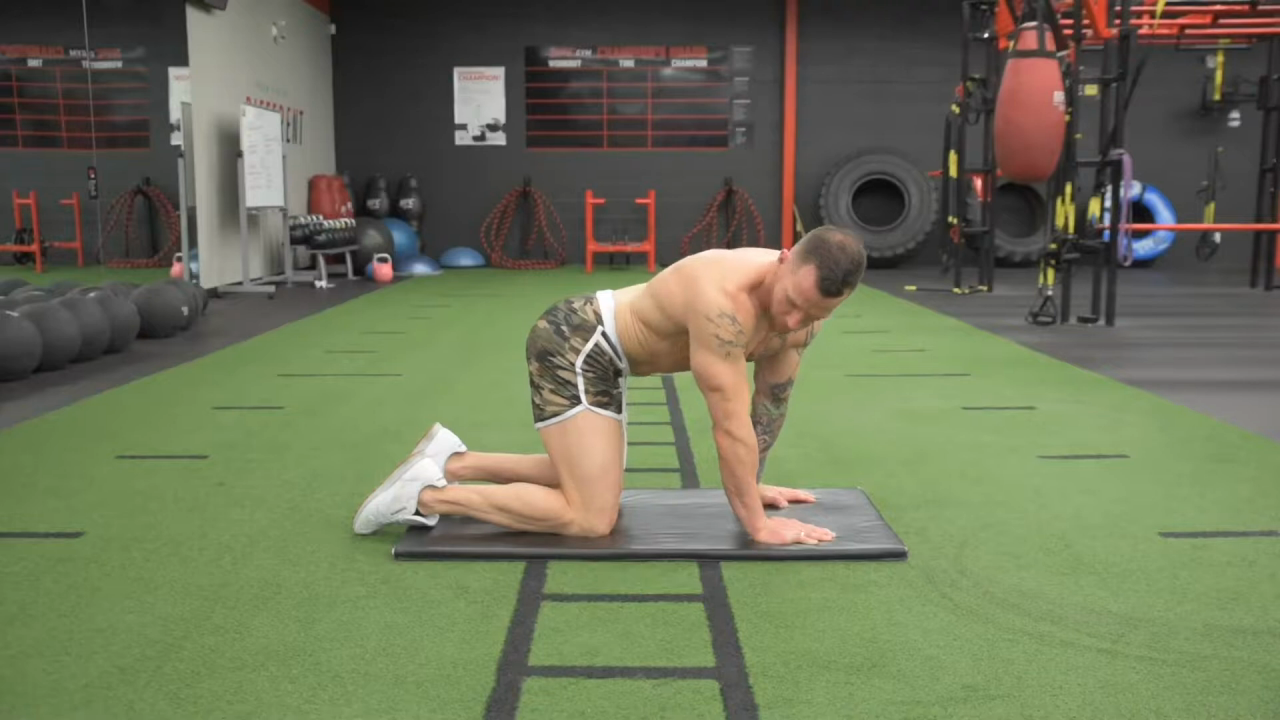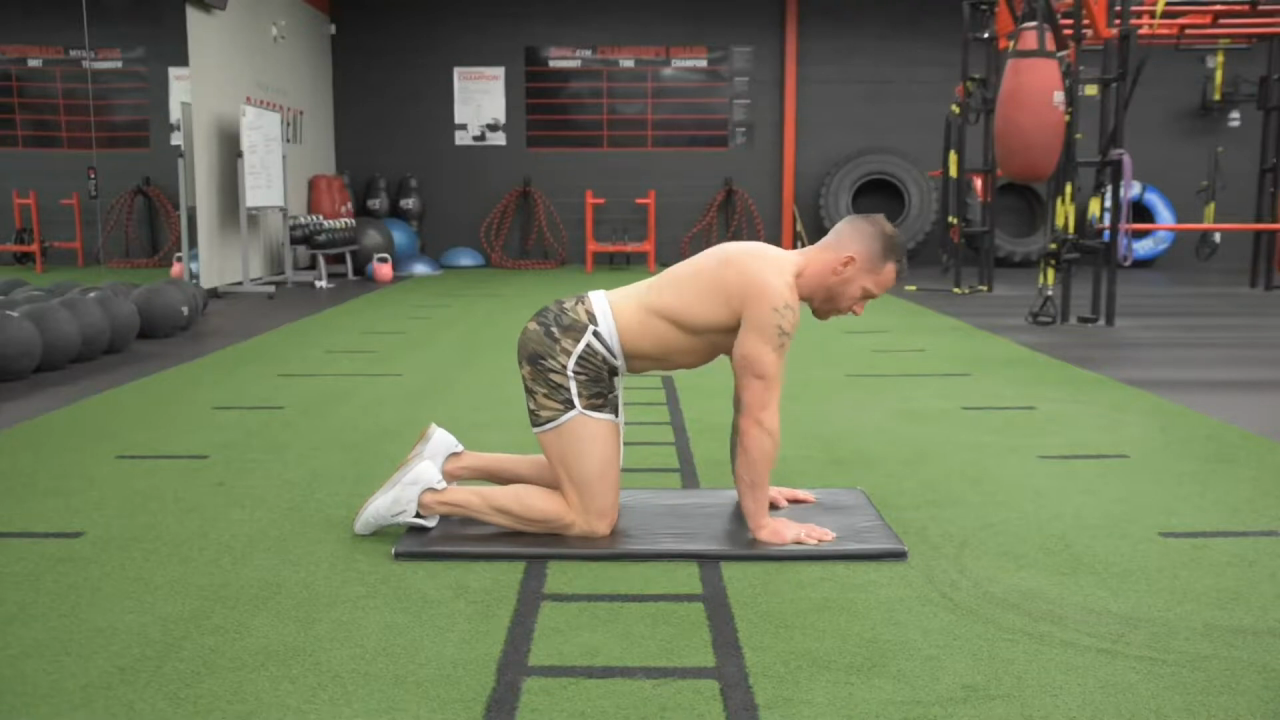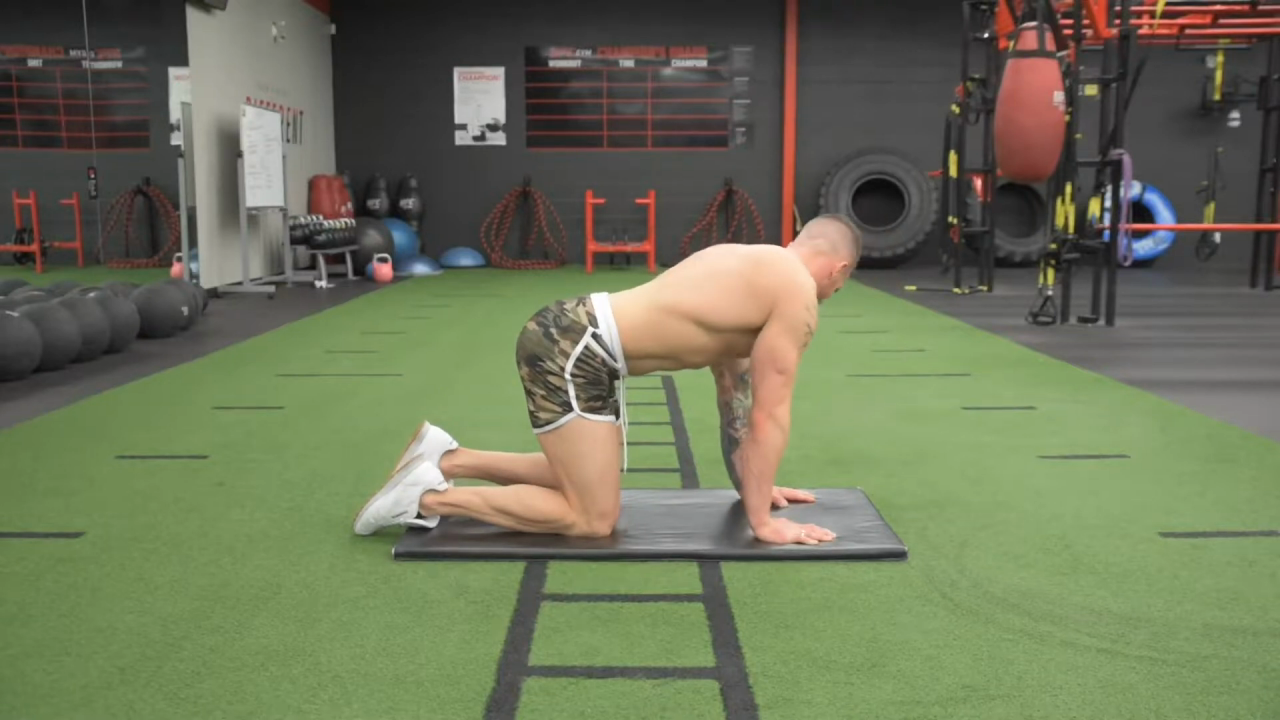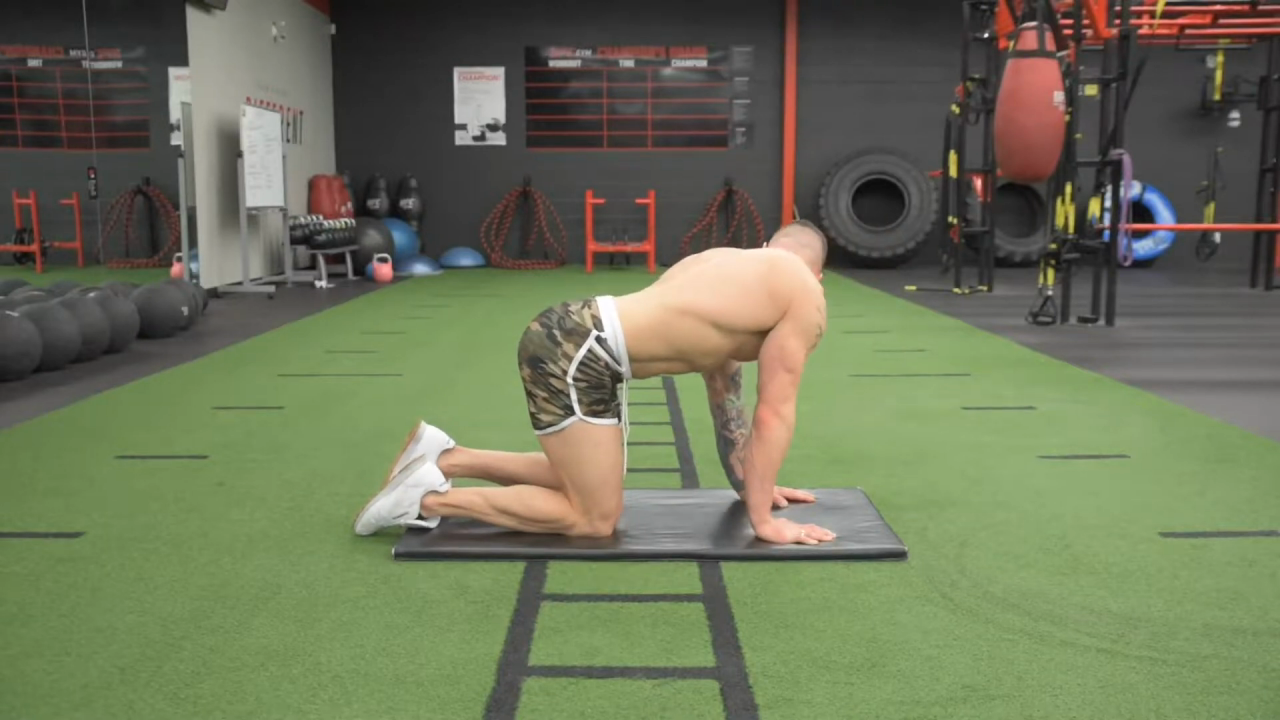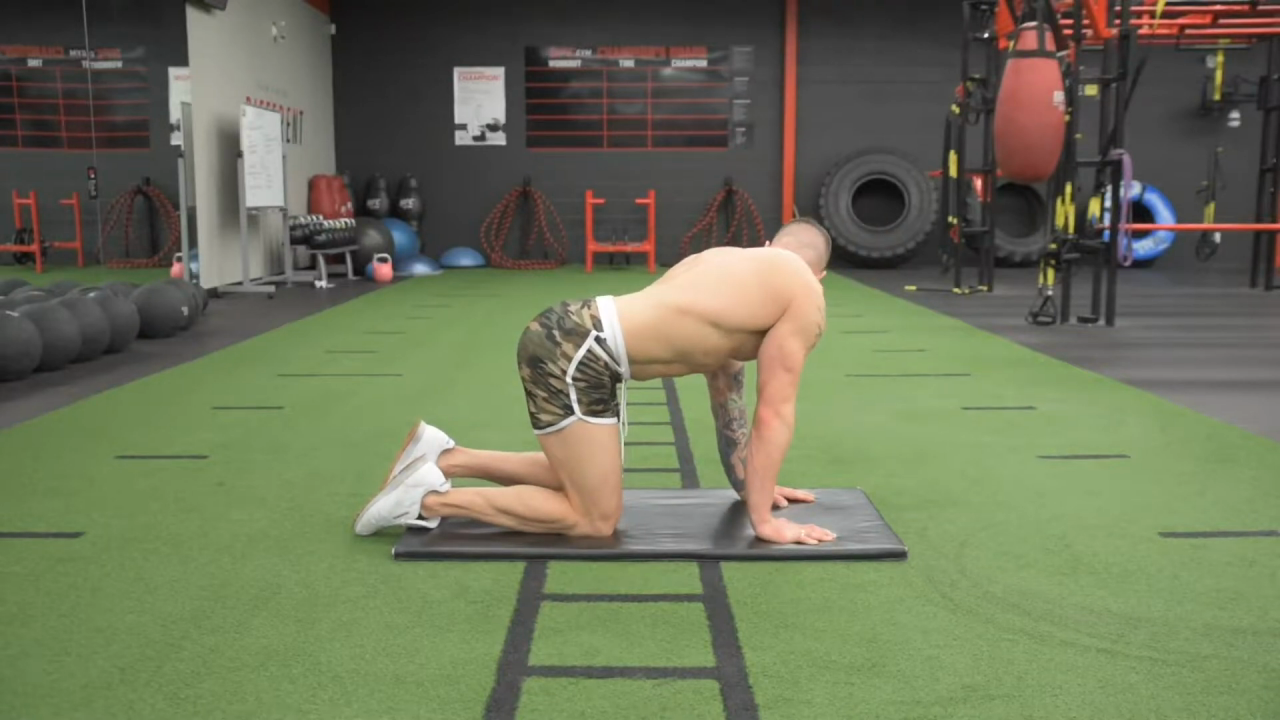
dt=0.5s
person 1, frame 1
left shoulder: (804, 310)
right shoulder: (723, 299)
left elbow: (771, 403)
right elbow: (732, 427)
left wrist: (751, 485)
right wrist: (758, 522)
left hip: (598, 354)
right hip: (571, 346)
left knee: (589, 480)
right knee: (592, 518)
left ankle: (453, 461)
right ankle: (426, 494)
person 1, frame 2
left shoulder: (768, 275)
right shoulder: (776, 294)
left elbow: (748, 397)
right elbow: (759, 418)
left wrist: (754, 486)
right wrist: (759, 520)
left hip: (576, 343)
right hip: (567, 349)
left knee: (585, 481)
right knee: (593, 518)
left ankle: (449, 462)
right ankle: (426, 495)
person 1, frame 3
left shoulder: (754, 269)
right shoulder: (796, 292)
left elbow: (733, 392)
right elbow: (768, 415)
left wrist: (751, 486)
right wrist: (762, 520)
left hip: (569, 337)
right hip: (571, 354)
left knee: (582, 479)
right knee: (593, 520)
left ankle: (446, 459)
right ankle: (428, 496)
person 1, frame 4
left shoulder: (734, 262)
right shoulder: (806, 297)
left elbow: (725, 394)
right elbow: (775, 413)
left wrist: (751, 485)
right wrist: (762, 517)
left hip: (569, 337)
right hip: (574, 356)
left knee: (583, 478)
right knee: (595, 519)
left ankle: (444, 458)
right ankle: (428, 497)
person 1, frame 5
left shoulder: (736, 263)
right shoulder: (804, 296)
left elbow: (727, 395)
right elbow: (774, 414)
left wrist: (750, 485)
right wrist: (763, 518)
left hip: (568, 334)
right hip: (575, 357)
left knee: (582, 479)
right knee: (595, 519)
left ankle: (443, 458)
right ankle: (429, 497)
